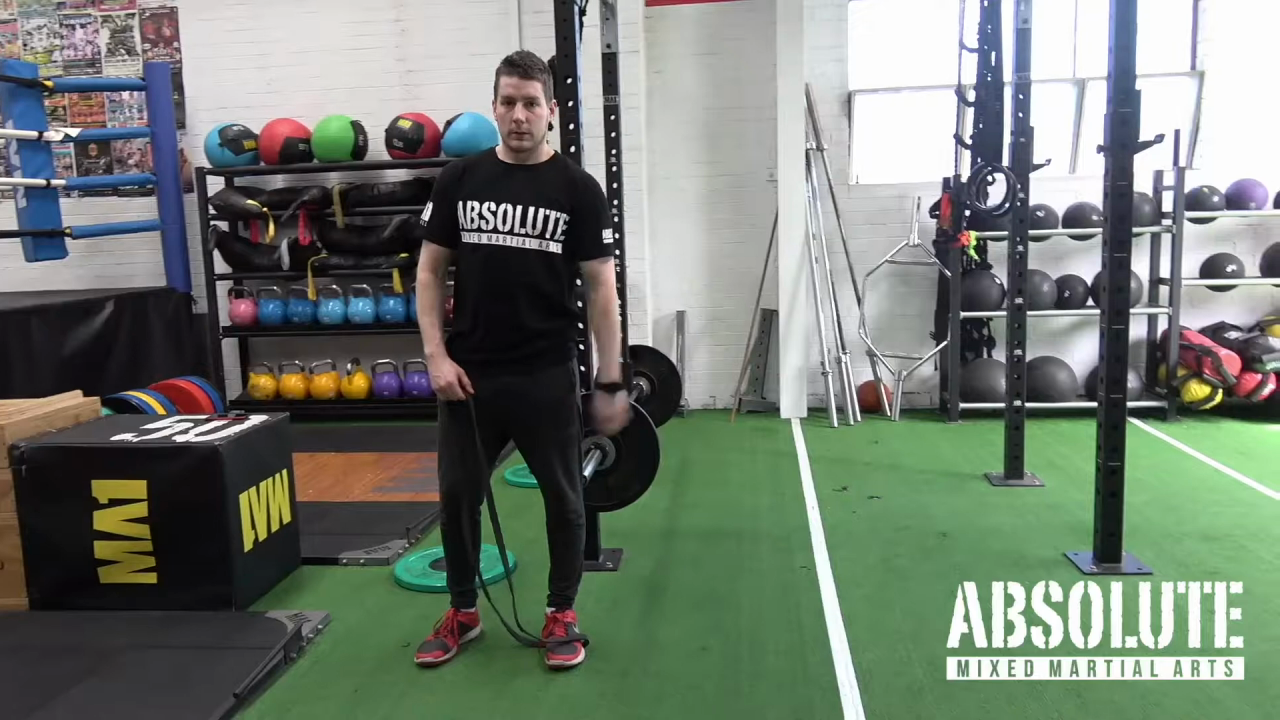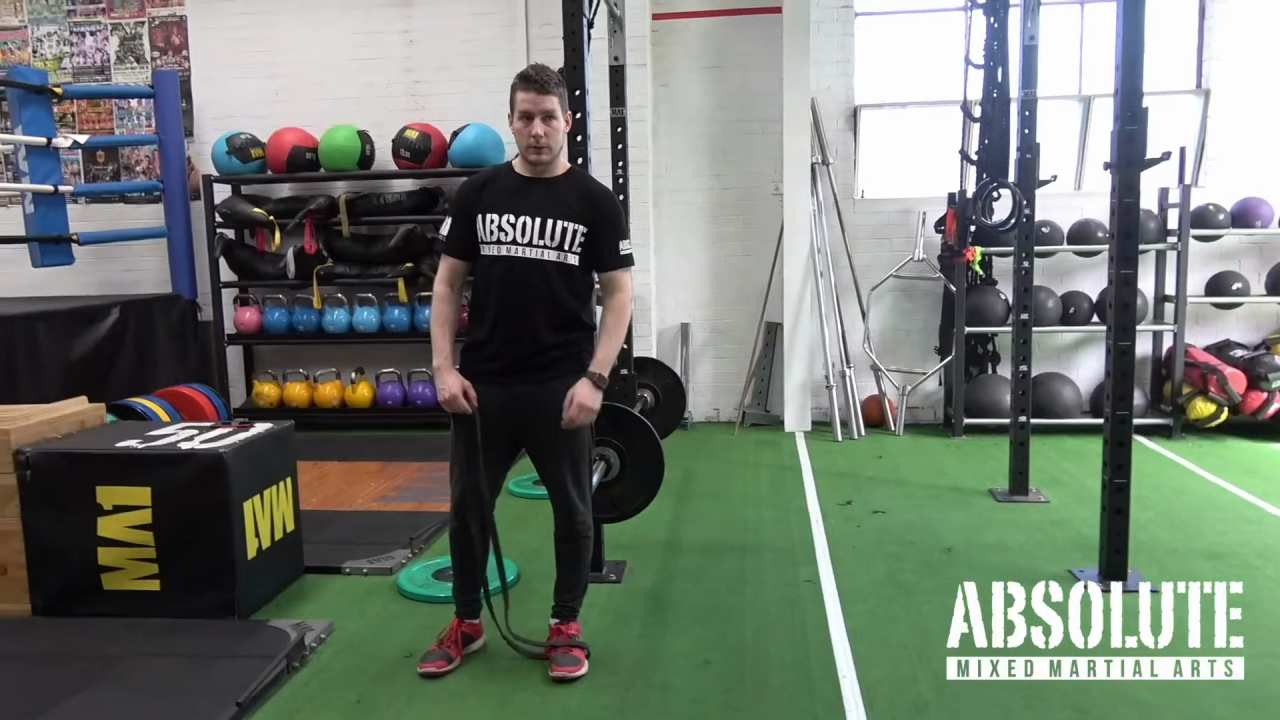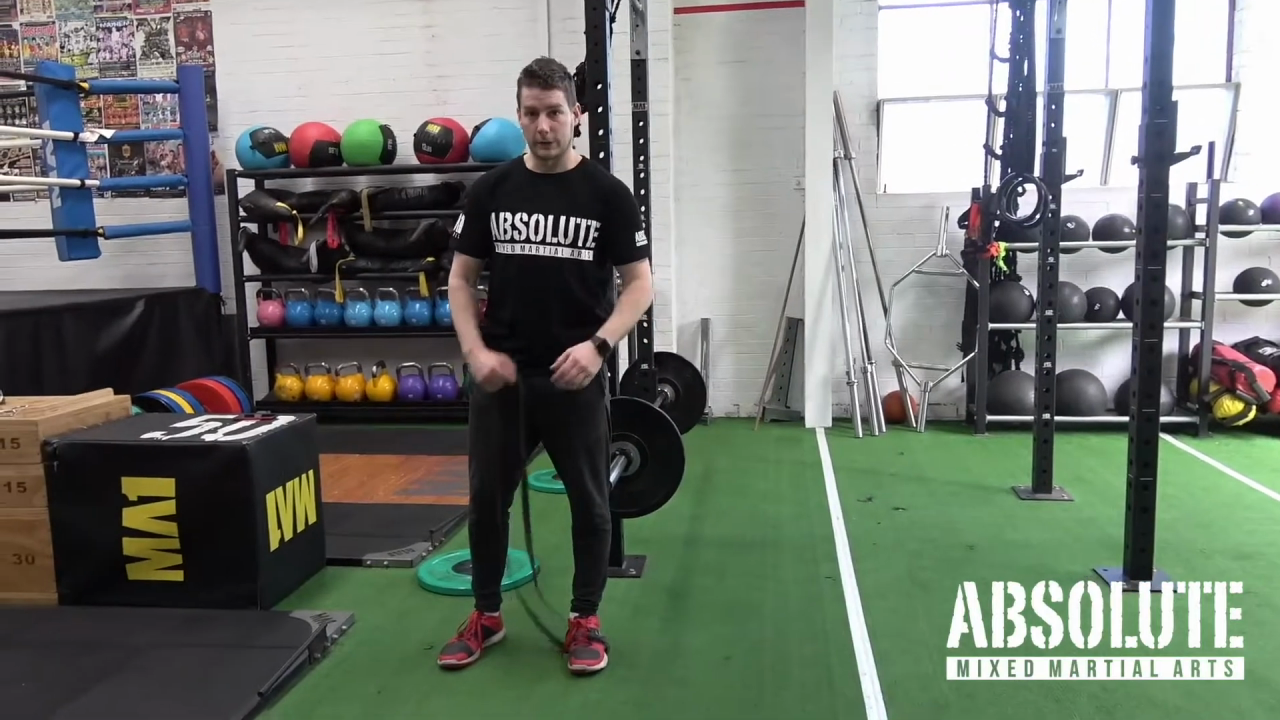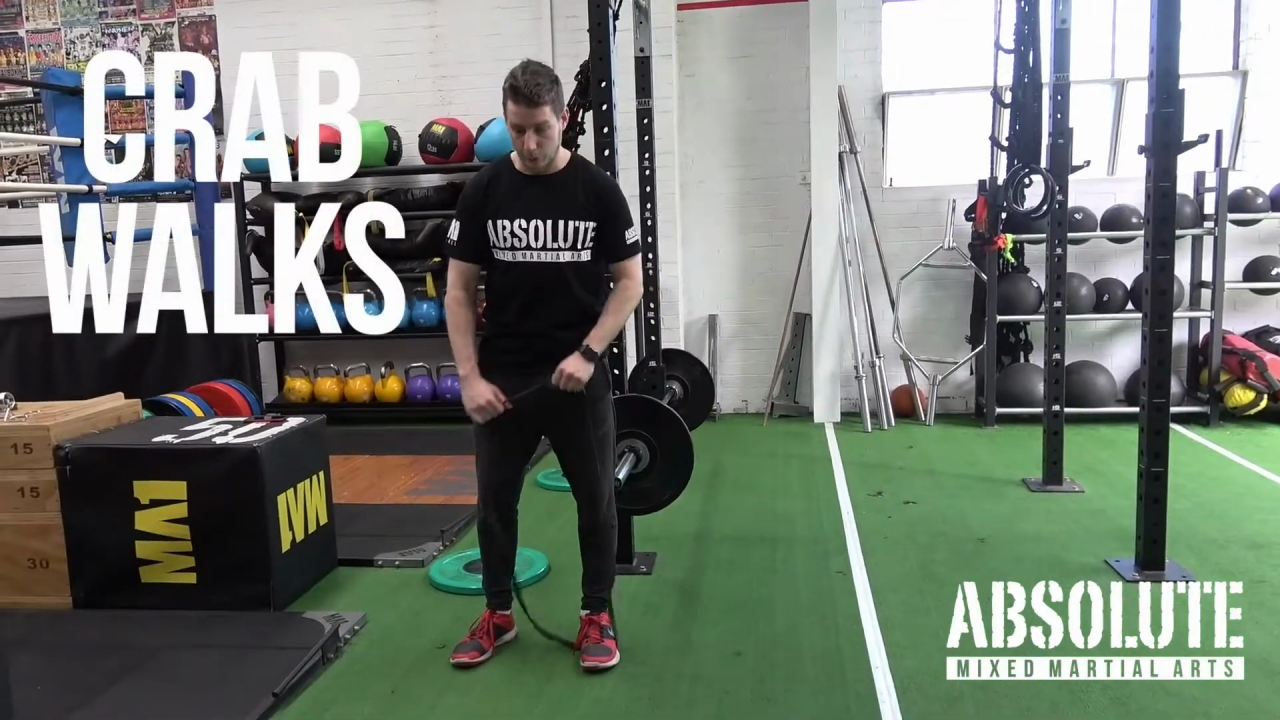
dt=0.7s
person 1, frame 1
left shoulder: (577, 188)
right shoulder: (459, 179)
left elbow: (602, 286)
right elbow: (430, 271)
left wrist: (611, 382)
right wrist: (436, 354)
left hip: (547, 376)
right hip: (469, 373)
left knee: (562, 498)
right knee: (457, 495)
left ankle: (561, 614)
right ankle: (462, 613)
person 1, frame 2
left shoulder: (595, 201)
right shoulder: (477, 193)
left elbow: (618, 293)
right elbow: (448, 284)
left wrist: (594, 378)
right wrist: (444, 367)
left hip: (560, 387)
right hip: (483, 384)
left knee: (572, 509)
right knee: (468, 505)
left ankle: (565, 625)
right ankle: (466, 623)
person 1, frame 3
left shoulder: (606, 193)
right shoulder: (490, 189)
left elbow: (639, 282)
right elbow: (461, 278)
left wrist: (598, 345)
right wrist: (475, 349)
left hip: (576, 381)
right hip: (501, 378)
left knee: (588, 502)
right knee: (487, 498)
left ankle: (584, 618)
right ankle: (486, 616)
person 1, frame 4
left shoulder: (597, 190)
right shoulder: (483, 192)
left elbow: (630, 280)
right elbow: (459, 288)
left wrist: (588, 352)
right wrist: (469, 375)
left hip: (579, 377)
right hip: (502, 379)
left knee: (595, 500)
right knee: (494, 499)
left ankle: (596, 616)
right ankle: (498, 614)
